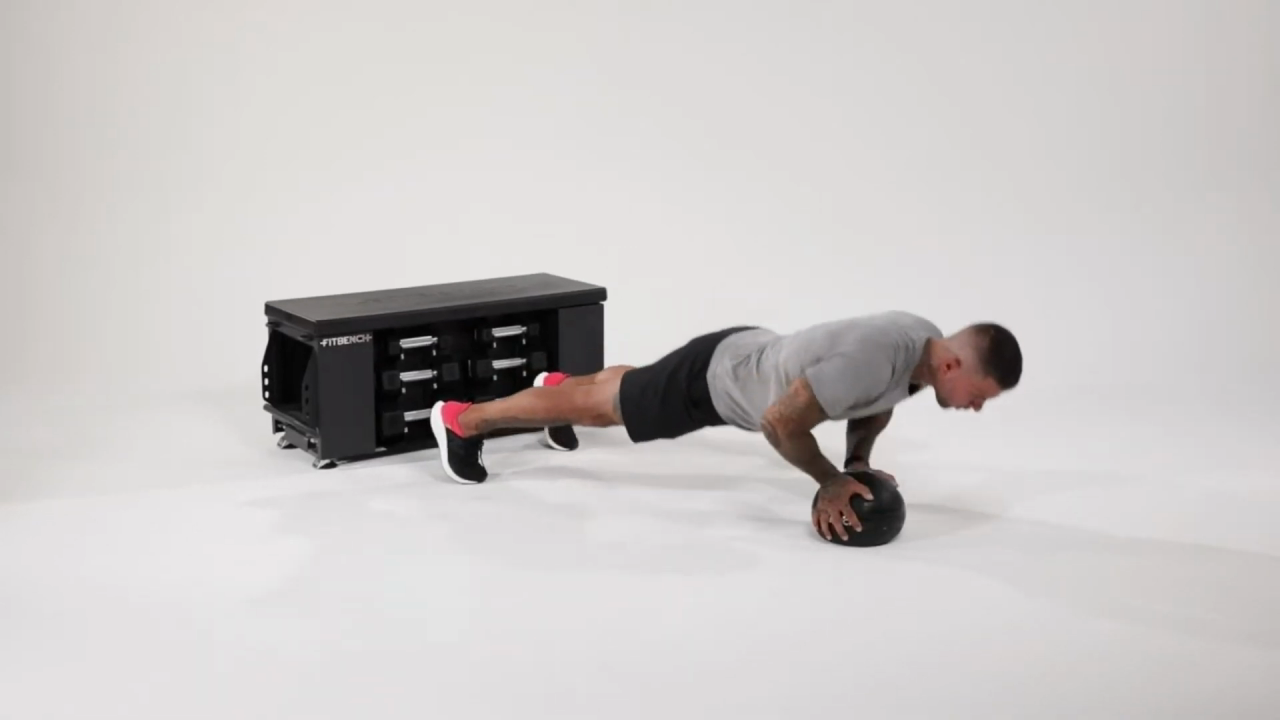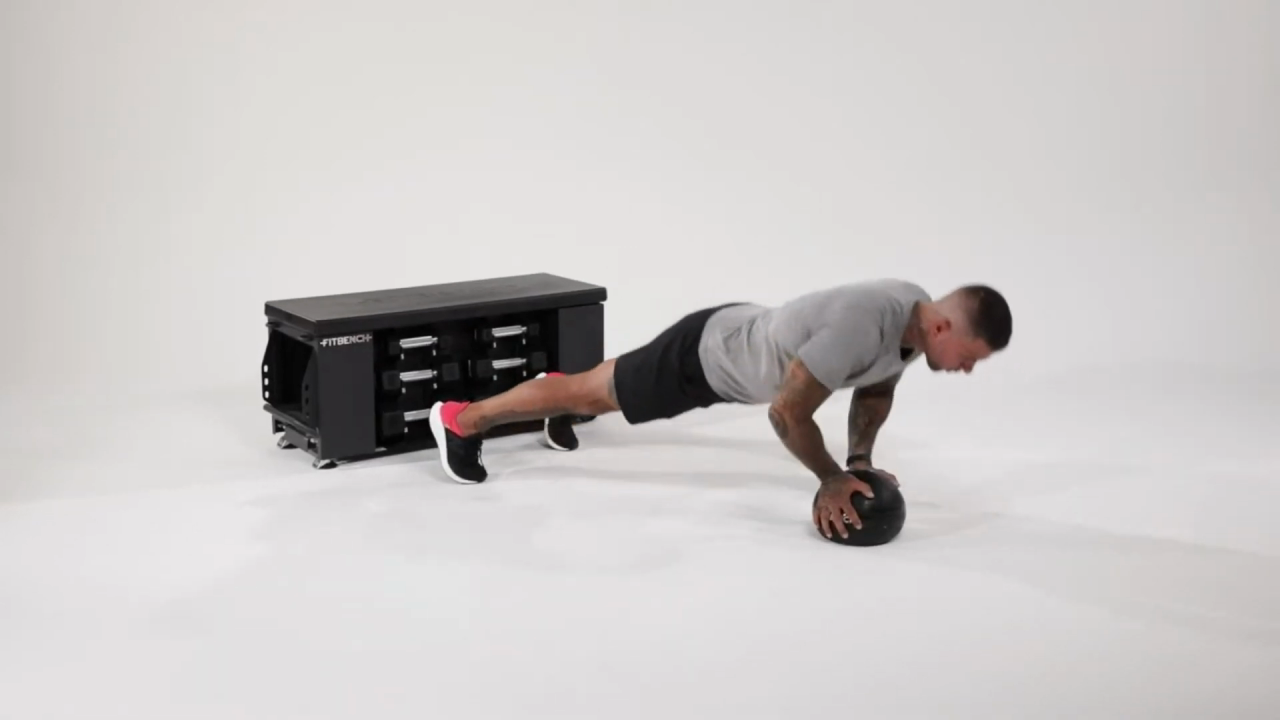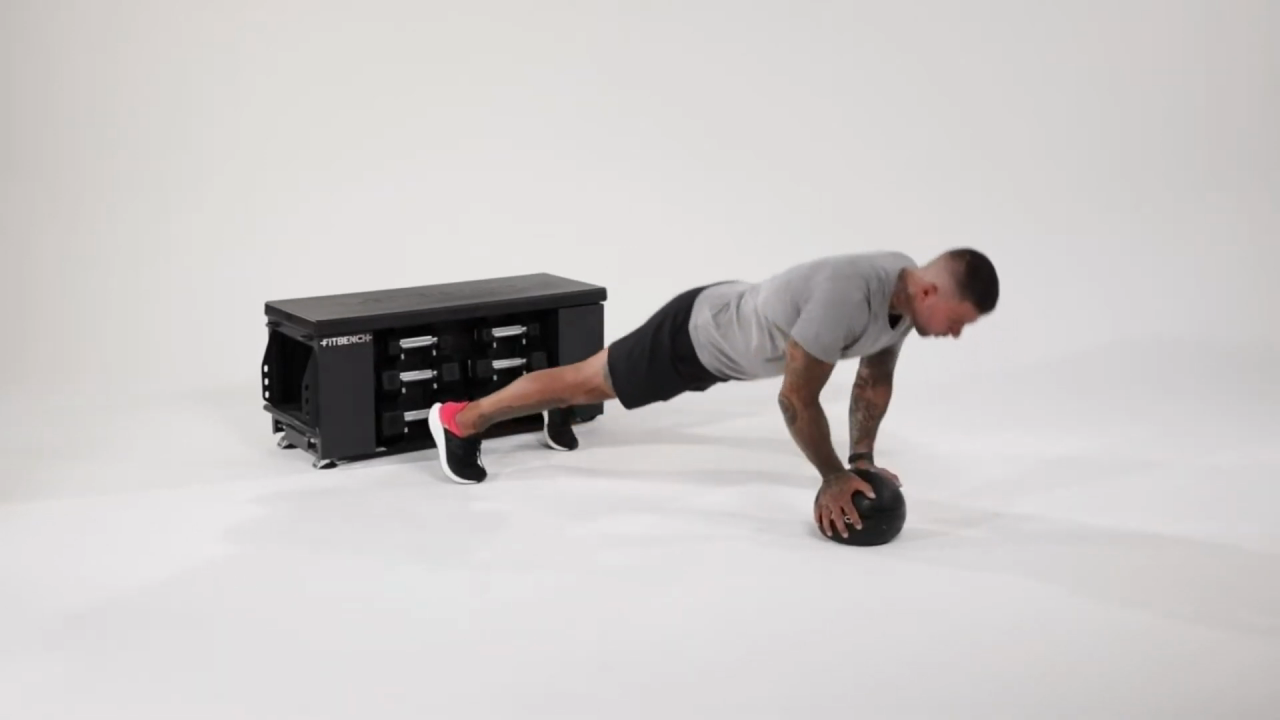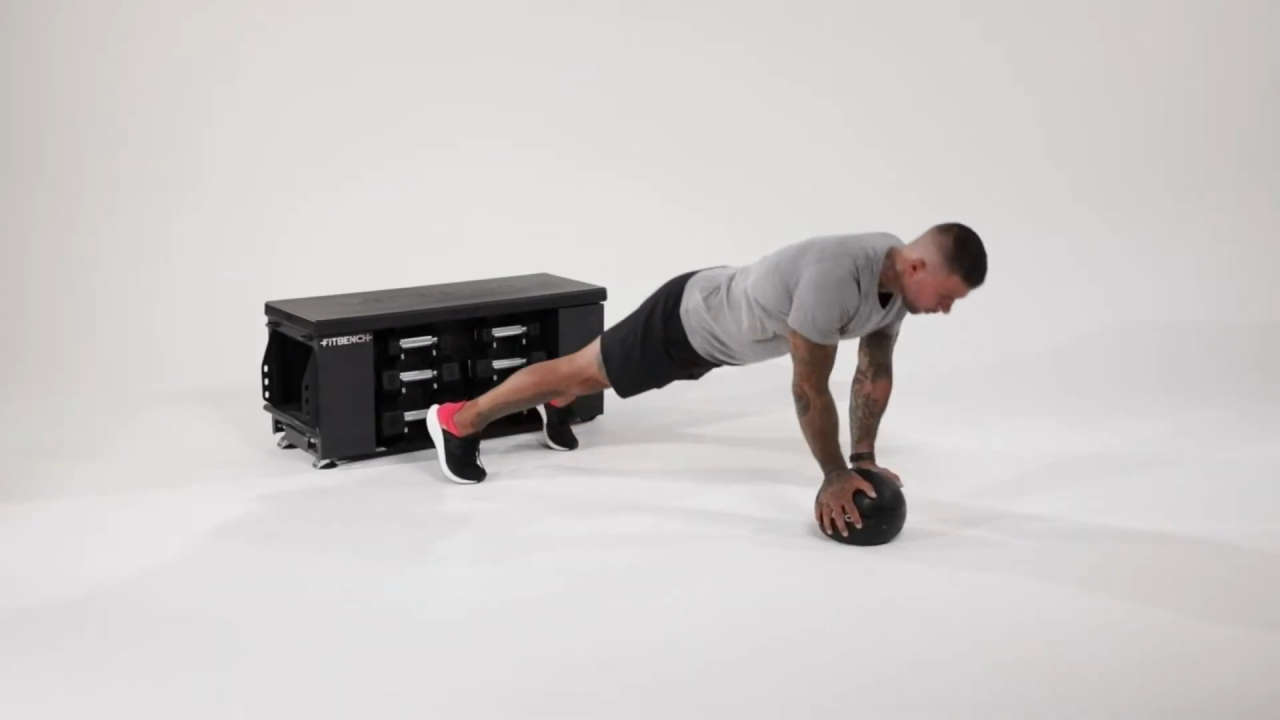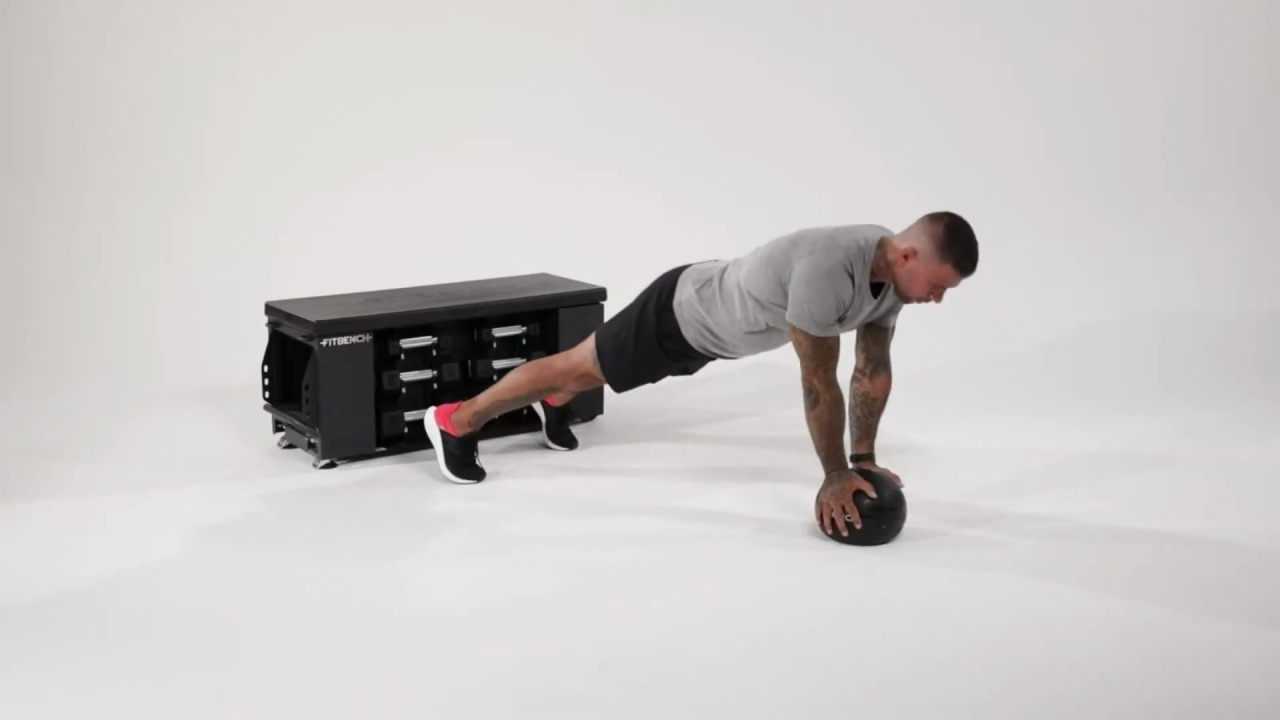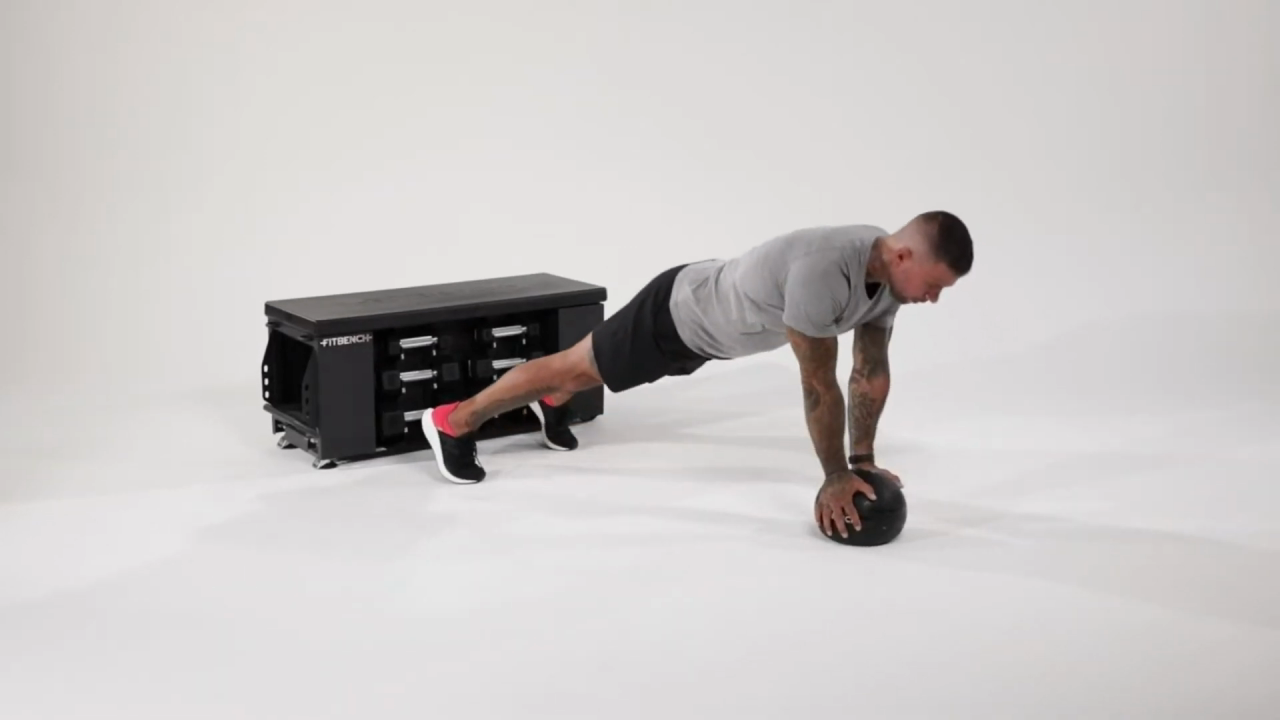
dt=0.1s
person 1, frame 1
left shoulder: (924, 342)
right shoulder: (872, 362)
left elbow: (877, 401)
right elbow: (779, 421)
left wrist: (858, 464)
right wrist: (831, 483)
left hip: (749, 358)
right hip: (715, 378)
left knee: (634, 383)
right knee: (595, 407)
left ankle: (560, 382)
right ankle: (461, 419)
person 1, frame 2
left shoulder: (915, 319)
right shoulder: (860, 330)
left elbow: (873, 392)
right elbow: (785, 412)
left wrist: (861, 462)
right wrist: (832, 481)
left hip: (736, 350)
right hip: (706, 353)
left knee: (619, 382)
right knee: (595, 392)
left ankle: (555, 379)
right ankle: (460, 421)
person 1, frame 3
left shoulder: (906, 291)
right shoulder: (847, 300)
left elbow: (875, 379)
right elbow: (795, 399)
left wrist: (862, 460)
right wrist: (834, 479)
left hip: (728, 331)
right hip: (699, 332)
left knee: (608, 375)
right knee: (591, 381)
left ankle: (556, 413)
right ankle: (459, 421)
person 1, frame 4
left shoulder: (897, 276)
right shoulder: (835, 279)
left elbow: (875, 372)
right elbow: (808, 389)
left wrist: (864, 460)
right wrist: (834, 479)
left hip: (719, 327)
right hip: (688, 318)
left knee: (604, 372)
right knee: (587, 370)
left ankle: (555, 406)
right ankle: (457, 421)
person 1, frame 5
left shoulder: (889, 271)
right shoulder: (827, 271)
left elbow: (873, 369)
right elbow: (819, 385)
left wrist: (865, 459)
right wrist: (836, 478)
left hip: (712, 321)
right hip: (682, 311)
left knee: (597, 369)
right knee: (584, 366)
left ankle: (554, 405)
right ankle: (455, 421)
person 1, frame 6
left shoulder: (887, 269)
right shoulder: (823, 271)
left elbow: (871, 370)
right elbow: (820, 386)
left wrist: (864, 458)
right wrist: (836, 479)
left hip: (710, 325)
right hip: (678, 312)
left knee: (594, 370)
right knee: (578, 366)
left ankle: (552, 403)
right ankle: (453, 422)
